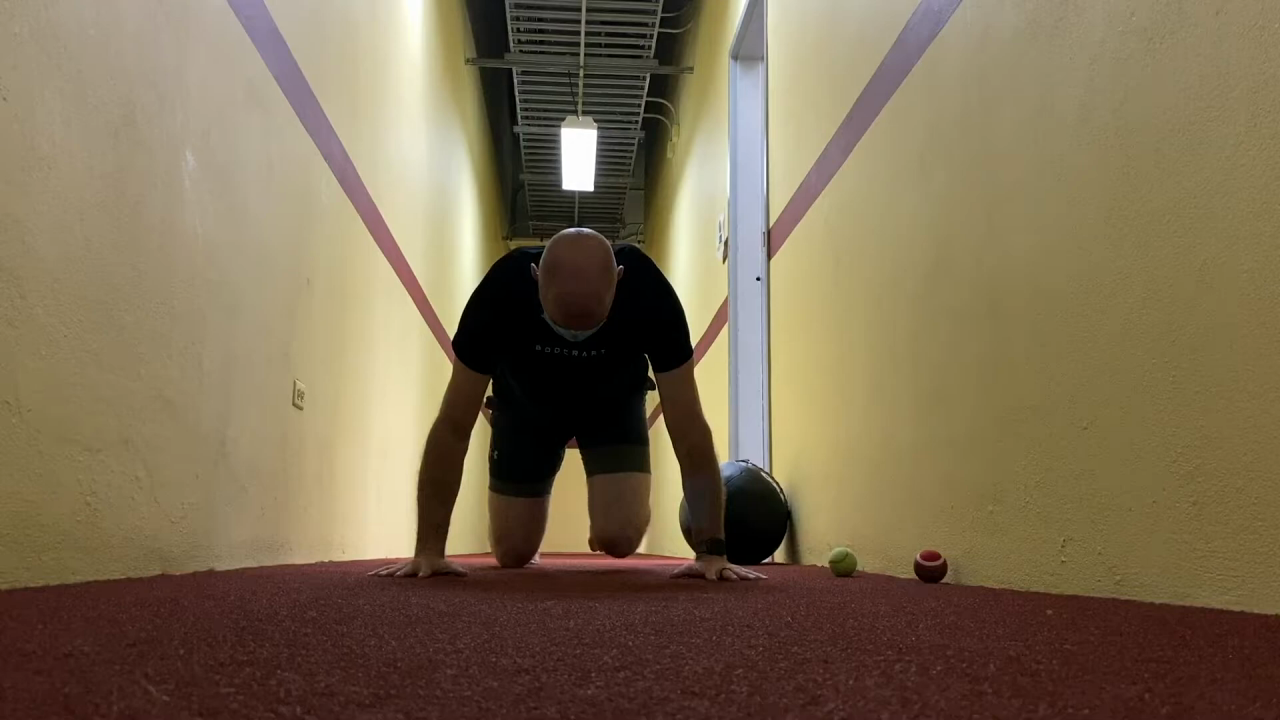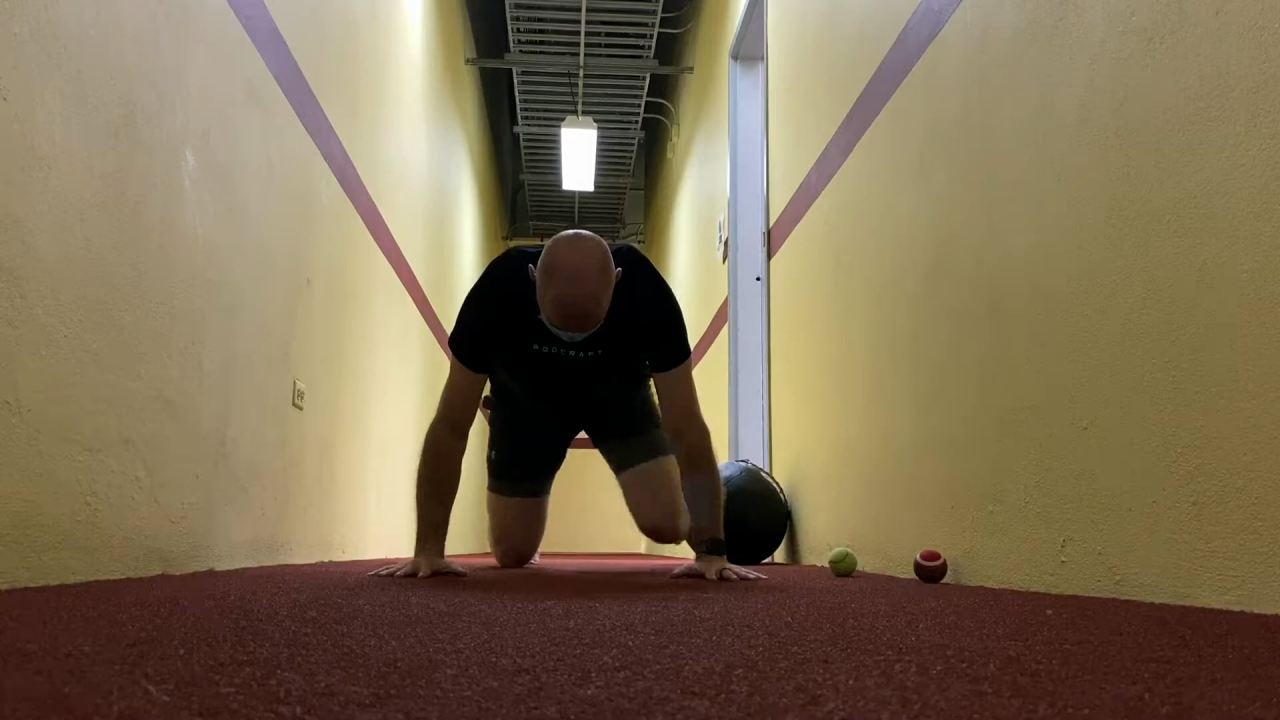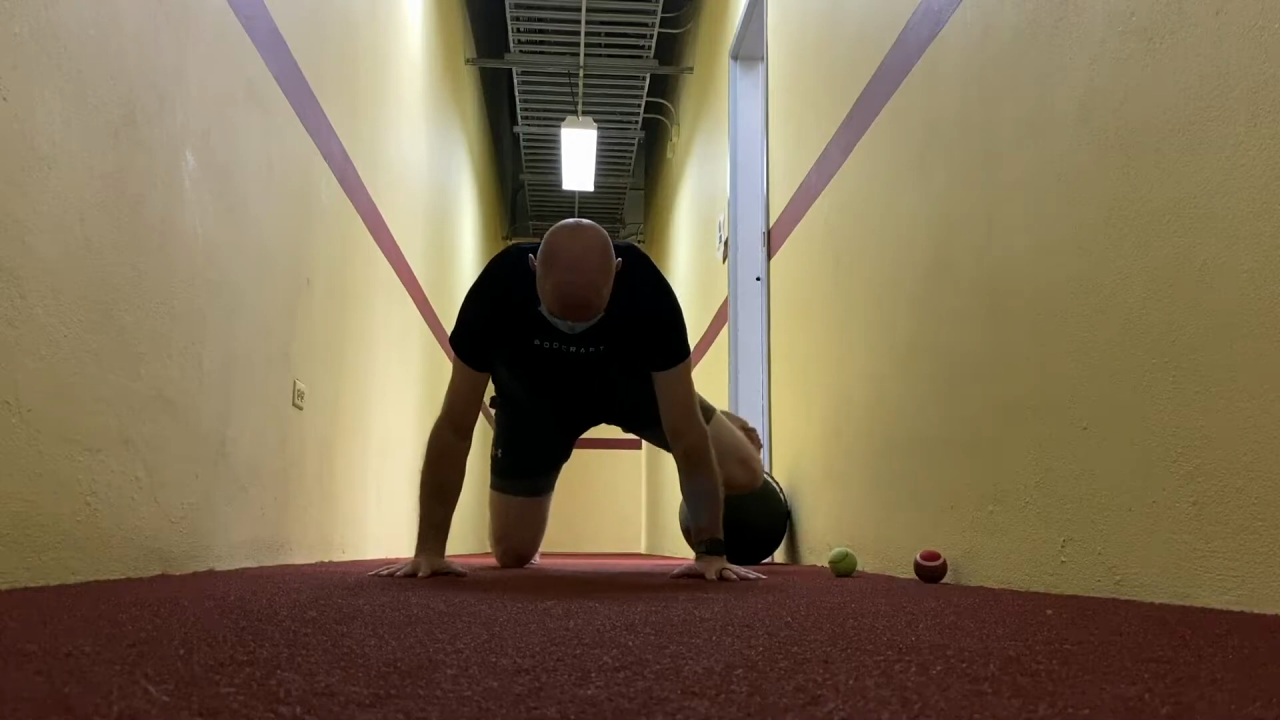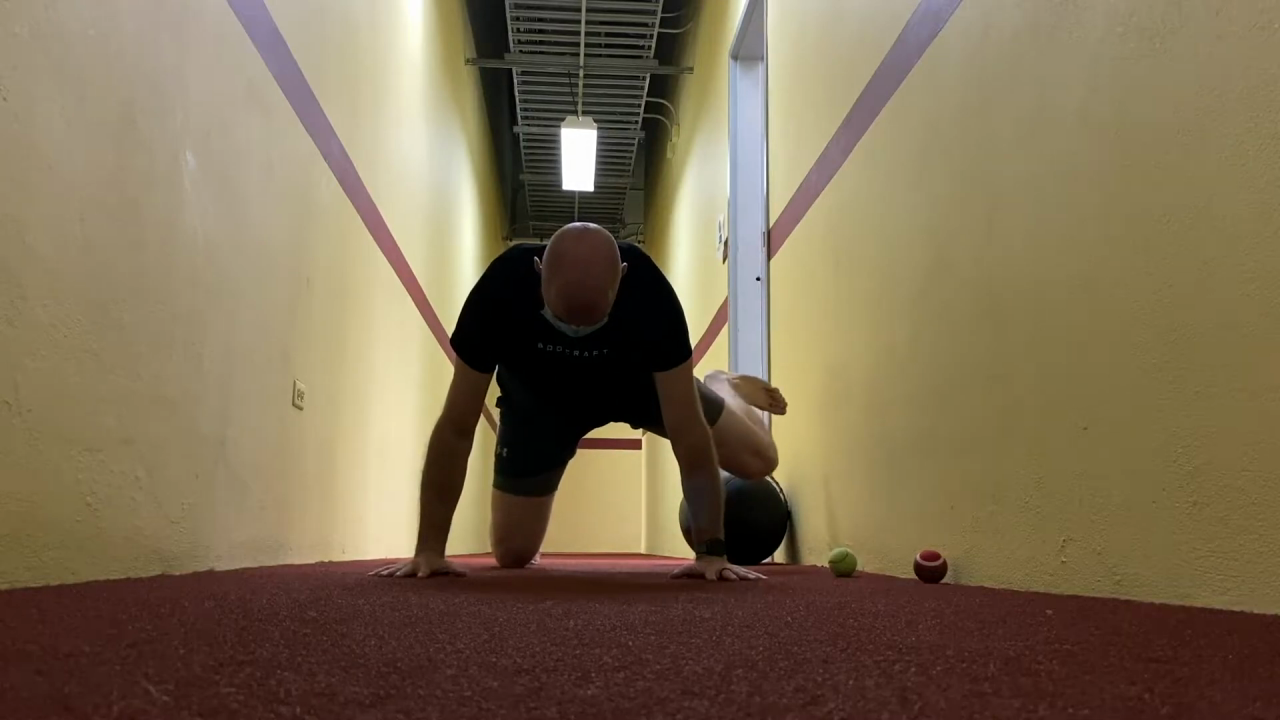
dt=0.3s
person 1, frame 1
left shoulder: (648, 290)
right shoulder: (503, 288)
left elbow: (688, 426)
right elbow: (454, 427)
left wrist: (711, 551)
right wrist: (429, 550)
left hip: (614, 398)
right hip: (527, 401)
left knee: (619, 539)
right knee: (512, 553)
left ankle: (608, 485)
person 1, frame 2
left shoulder: (645, 290)
right shoulder: (499, 287)
left elbow: (685, 427)
right elbow: (451, 426)
left wrist: (710, 550)
right wrist: (428, 549)
left hip: (616, 392)
right hip: (526, 399)
left knee: (668, 525)
right knee: (512, 553)
person 1, frame 3
left shoulder: (646, 288)
right shoulder: (499, 285)
left elbow: (686, 429)
right elbow: (455, 427)
left wrist: (710, 550)
right wrist: (429, 550)
left hip: (630, 383)
right hip: (533, 398)
left knee: (746, 474)
right knee: (512, 552)
left ankle: (722, 424)
person 1, frame 4
left shoulder: (648, 290)
right shoulder: (502, 287)
left elbow: (687, 429)
right elbow: (457, 427)
left wrist: (711, 550)
right wrist: (429, 549)
left hip: (633, 381)
right hip: (538, 399)
left knee: (759, 460)
right knee: (512, 553)
left ankle: (724, 388)
